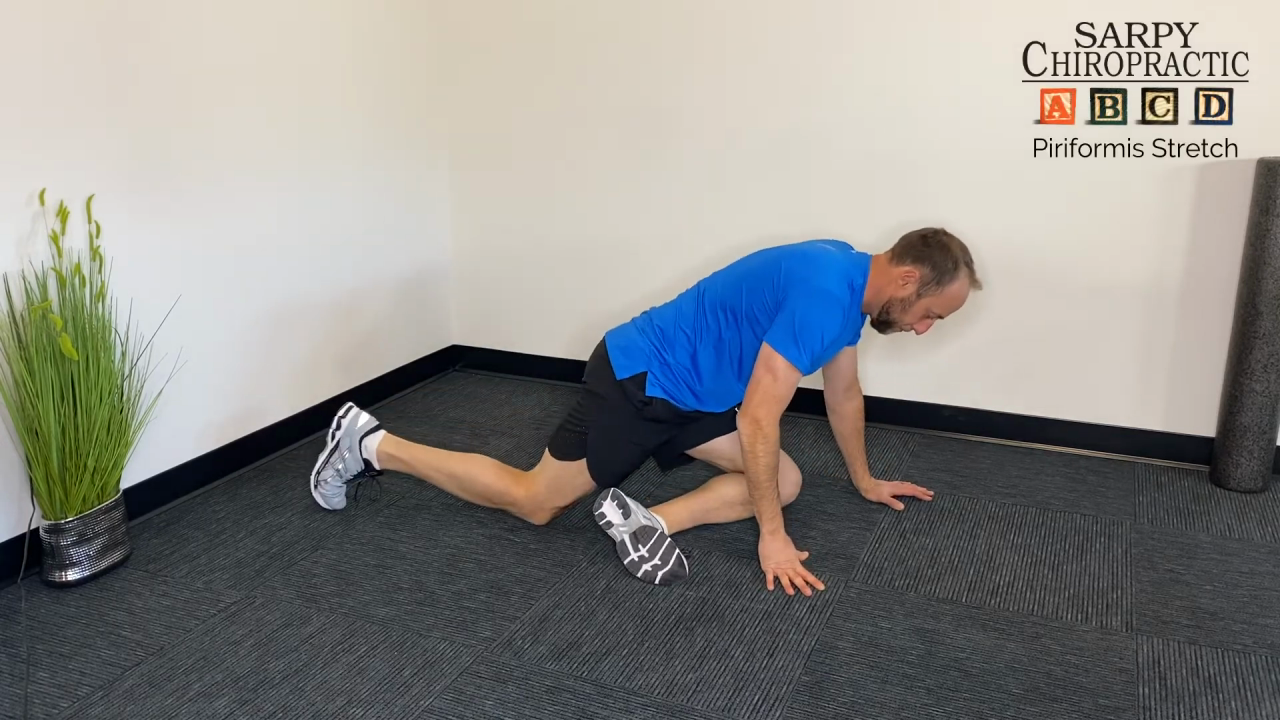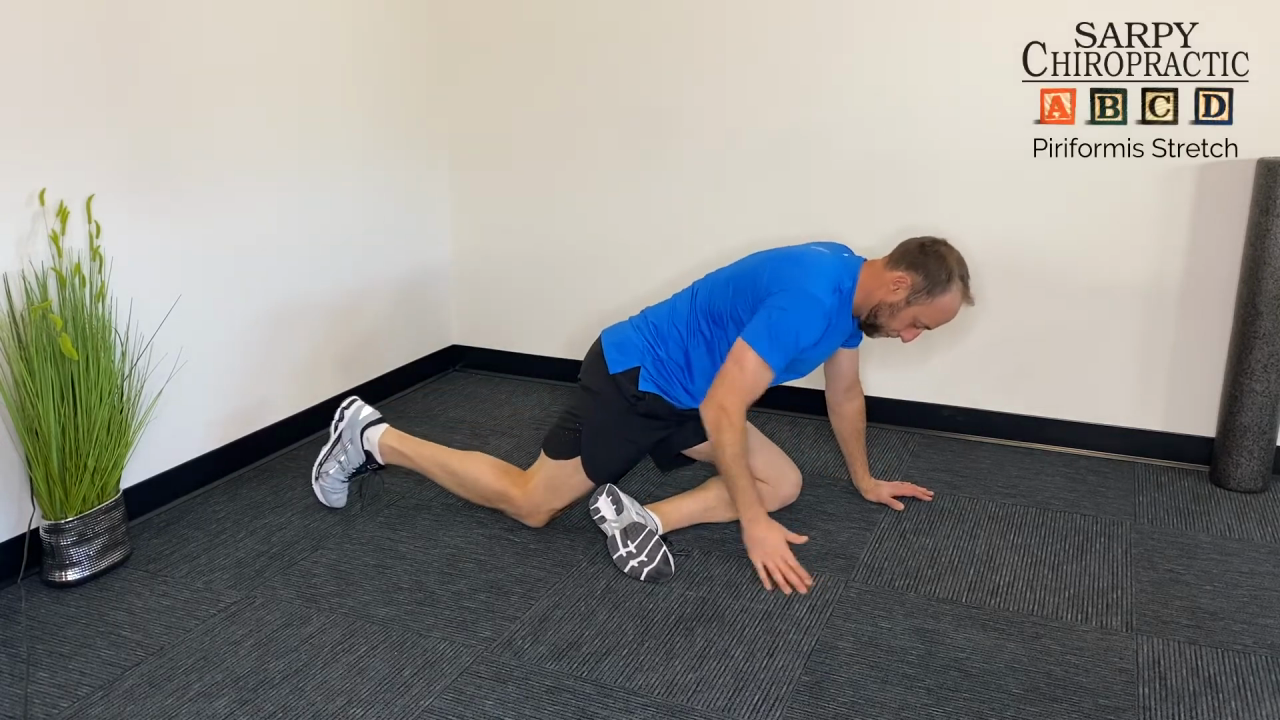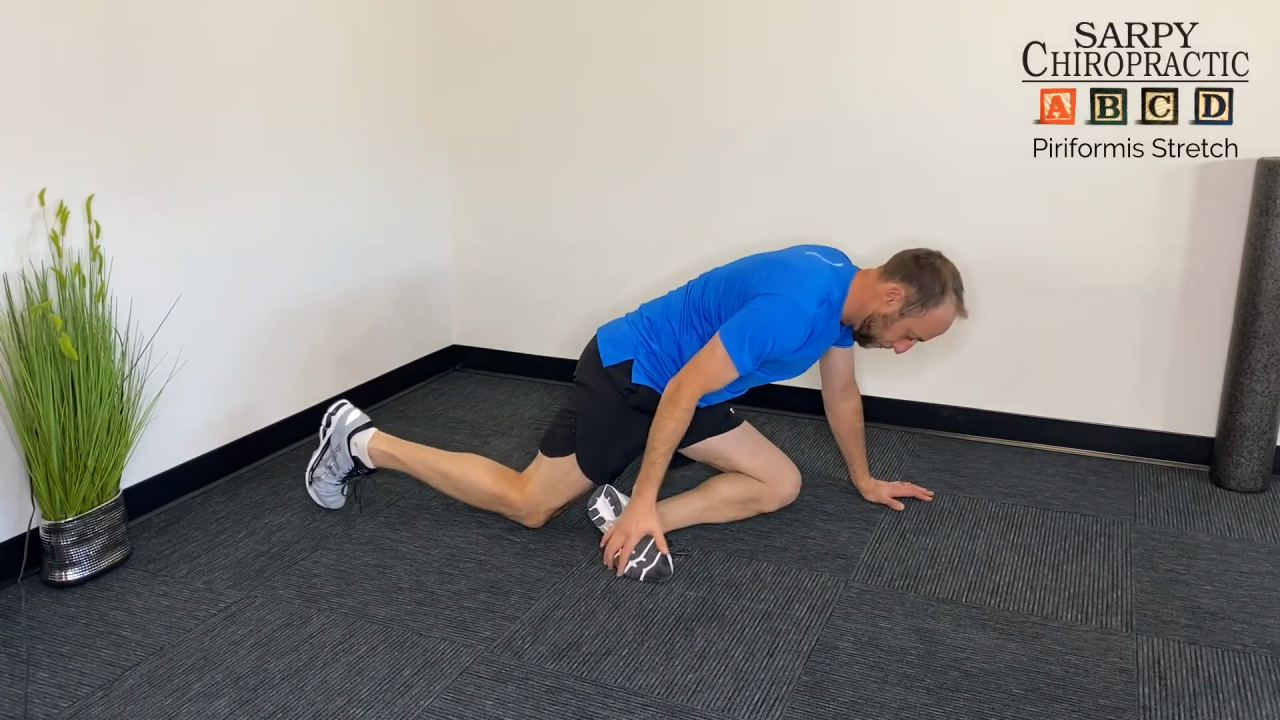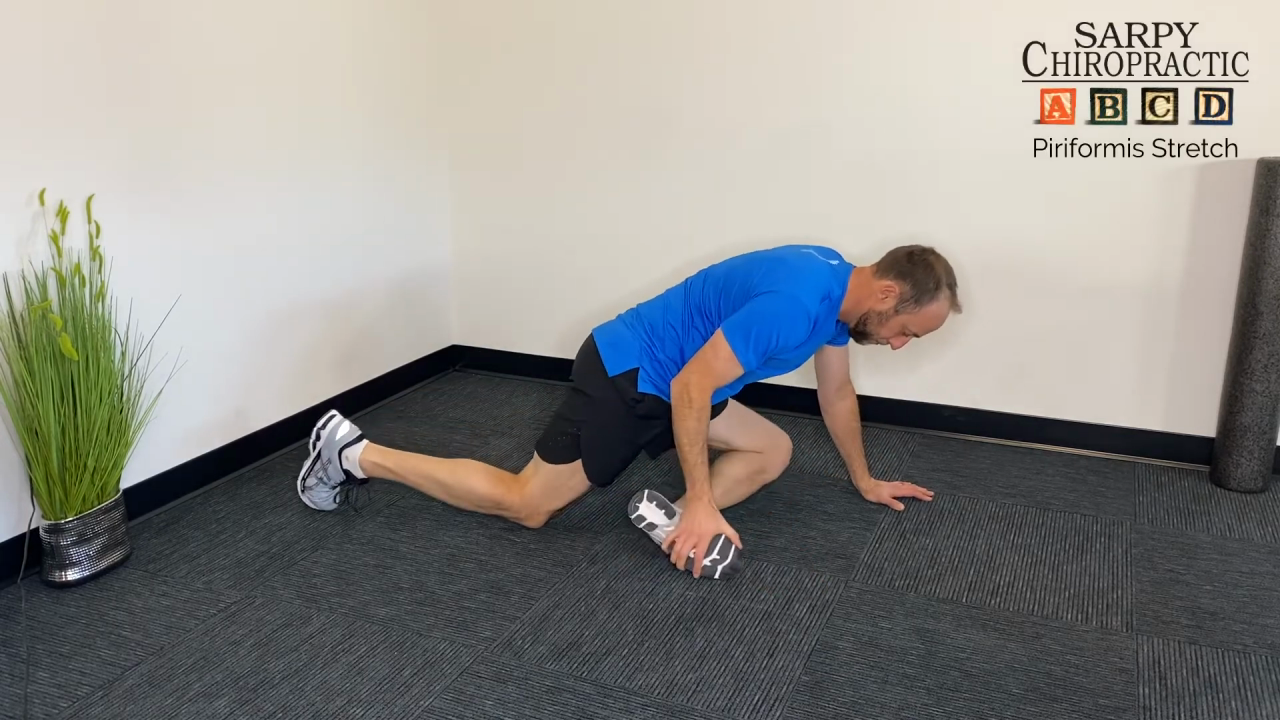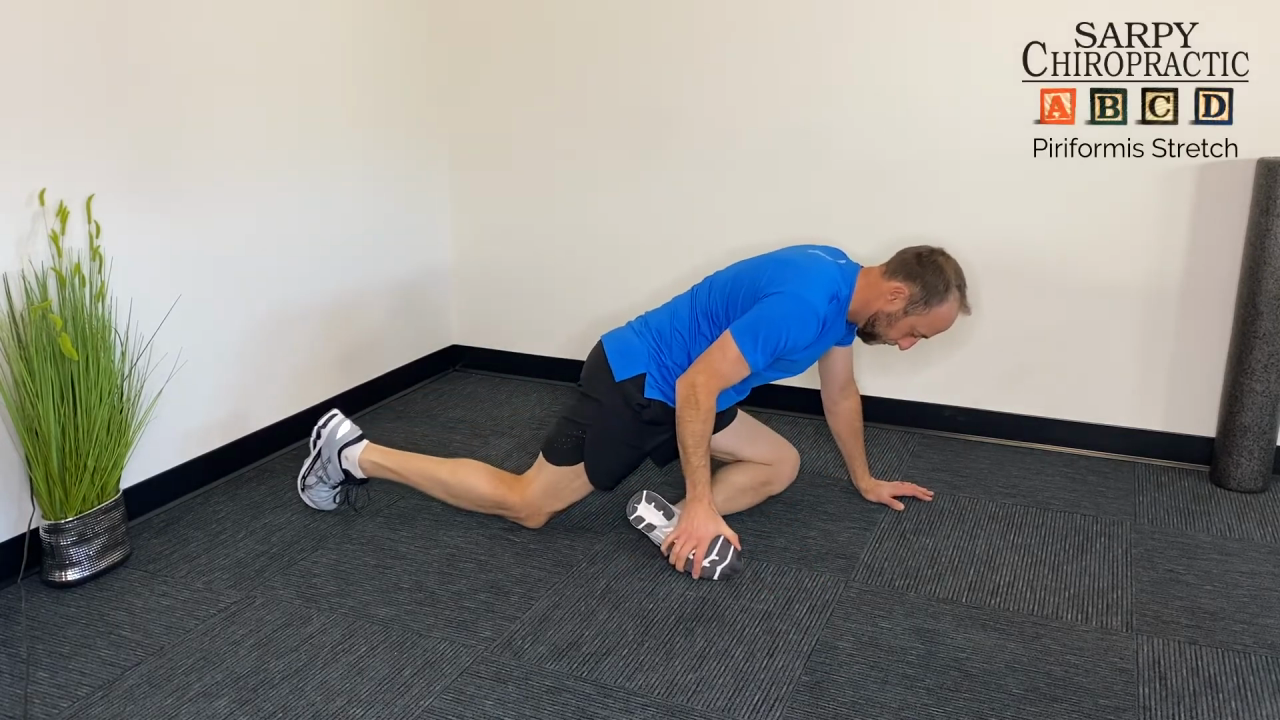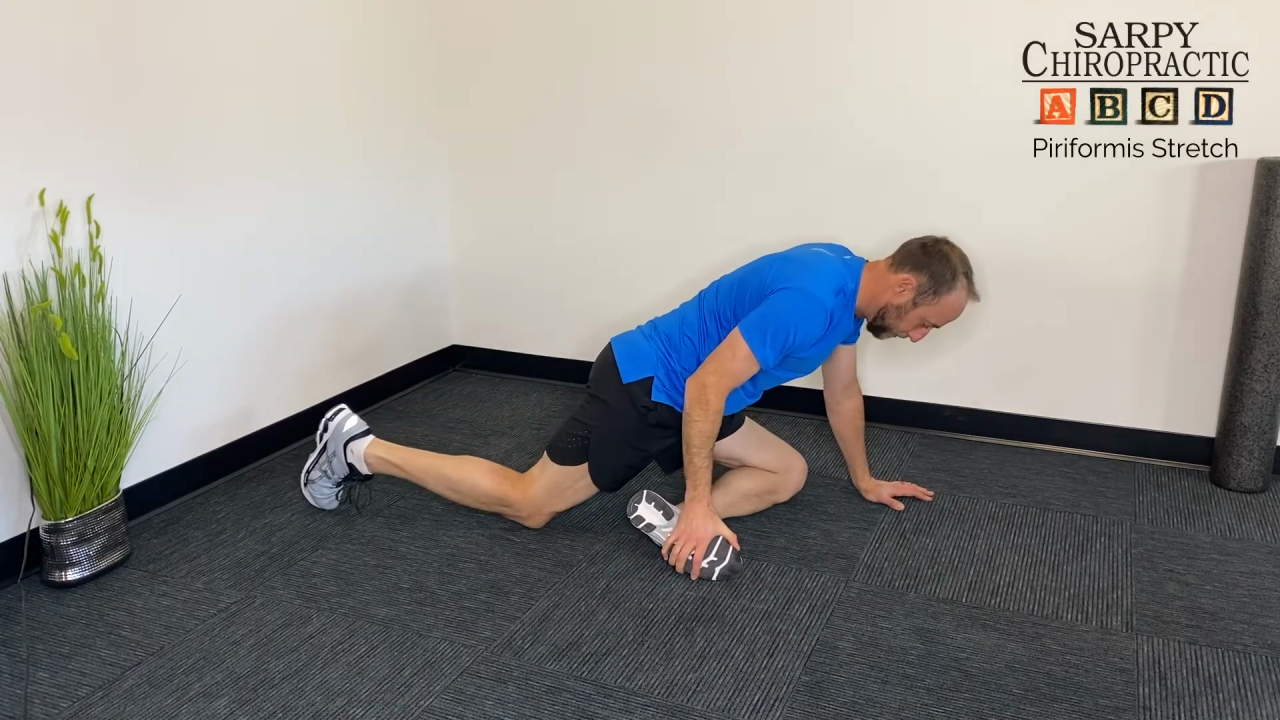
dt=0.4s
person 1, frame 1
left shoulder: (850, 282)
right shoulder: (824, 292)
left elbow: (843, 392)
right elbow: (758, 420)
left wrist: (865, 481)
right wrist: (772, 537)
left hip: (682, 391)
right hip: (638, 380)
left knee: (784, 481)
right knee: (533, 502)
left ankle: (647, 521)
right ankle: (373, 446)
person 1, frame 2
left shoulder: (848, 284)
right shoulder: (810, 297)
left elbow: (845, 393)
right elbow: (722, 409)
left wrist: (866, 481)
right wrist: (753, 525)
left hip: (679, 392)
right hip: (632, 378)
left knee: (782, 482)
right knee: (530, 504)
left ankle: (641, 518)
right ankle: (375, 437)
person 1, frame 3
left shoulder: (844, 287)
right shoulder: (795, 307)
left elbow: (841, 393)
right elbow: (682, 392)
left wrist: (865, 481)
right wrist: (643, 501)
left hip: (674, 382)
right hip: (629, 374)
left knee: (780, 484)
right knee: (527, 504)
left ankle: (633, 520)
right ankle: (364, 441)
person 1, frame 4
left shoulder: (838, 285)
right shoulder: (796, 302)
left elbow: (837, 392)
right elbow: (692, 388)
left wrist: (865, 480)
right wrist: (702, 505)
left hip: (663, 380)
right hip: (627, 375)
left knee: (774, 450)
right knee: (526, 505)
left ankle: (671, 519)
right ankle: (357, 453)
person 1, frame 5
left shoulder: (843, 285)
right shoulder: (804, 303)
left elbow: (840, 393)
right elbow: (697, 388)
left wrist: (864, 480)
right wrist: (701, 504)
left hip: (669, 387)
right hip: (635, 383)
left knee: (780, 465)
right knee: (526, 505)
left ankle: (671, 518)
right ankle: (356, 453)
person 1, frame 6
left shoulder: (849, 282)
right shoulder: (812, 298)
left elbow: (843, 390)
right elbow: (708, 388)
left wrist: (865, 480)
right wrist: (700, 505)
left hip: (676, 390)
right hip: (643, 386)
left knee: (787, 474)
right knee: (527, 504)
left ankle: (670, 518)
right ankle: (361, 447)
